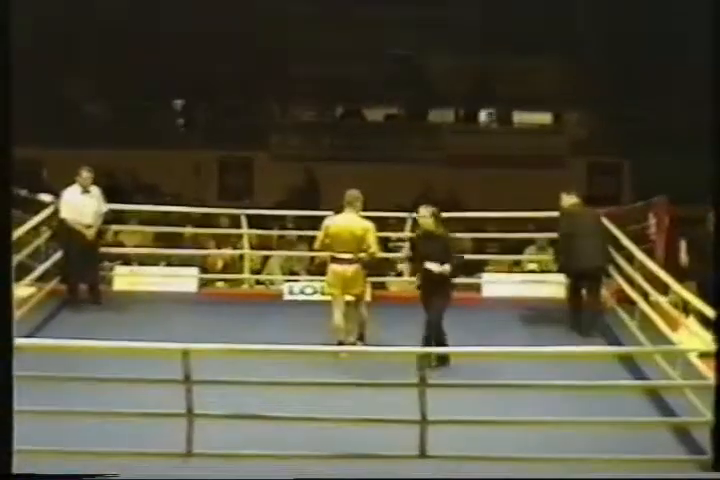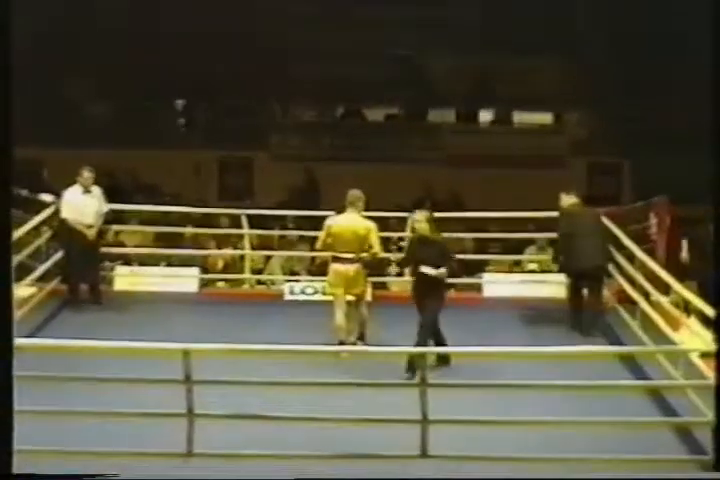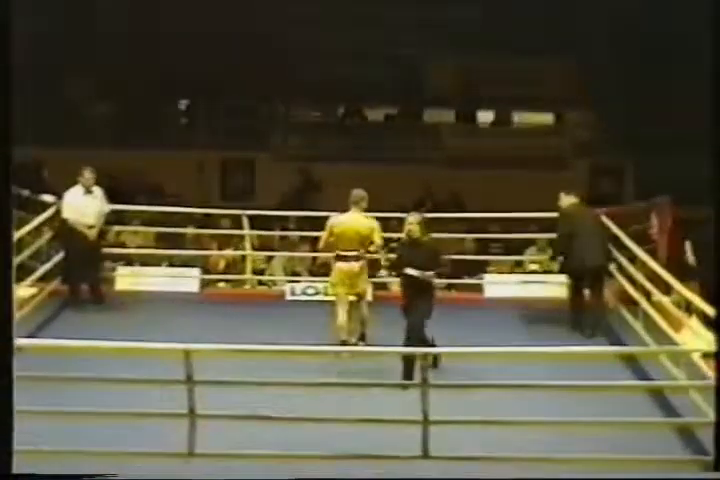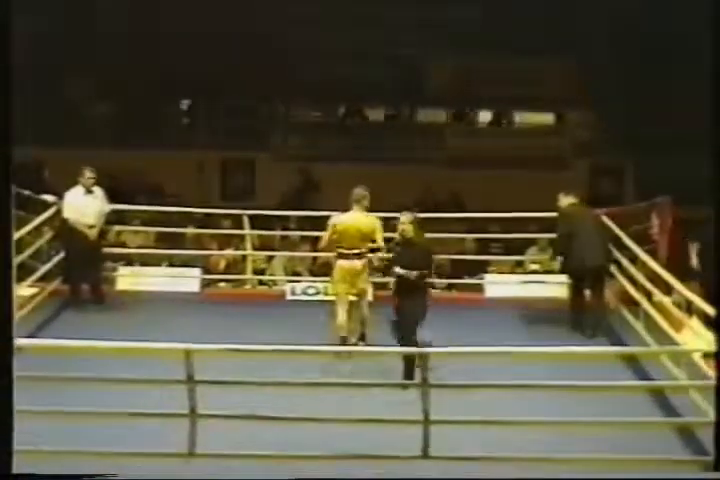
dt=0.1s
person 1, frame 1
left shoulder: (444, 239)
right shoulder: (418, 238)
left elbow: (454, 260)
right elbow: (415, 259)
left wrist: (448, 268)
left hip: (442, 287)
right hip: (426, 285)
left knee: (432, 322)
right knee: (434, 323)
left ankle: (427, 358)
right ankle: (442, 356)
person 1, frame 2
left shoulder: (440, 243)
right shoulder: (413, 242)
left elbow: (451, 264)
right elbow: (407, 262)
left wrist: (444, 271)
right wrist: (398, 264)
left hip: (436, 291)
right hip: (419, 289)
left knee: (425, 326)
right knee: (431, 325)
left ankle: (412, 369)
right ankle: (443, 356)
person 1, frame 3
left shoulder: (430, 247)
right shoulder: (403, 245)
left elbow: (439, 269)
right elbow: (397, 266)
left wrist: (430, 274)
left hip: (424, 295)
right hip: (408, 293)
left knee: (412, 333)
right knee: (416, 330)
left ankle: (408, 375)
right ankle: (433, 355)
person 1, frame 4
left shoulder: (422, 247)
right shoulder: (398, 244)
left elbow: (429, 271)
left wrist: (416, 274)
left hip: (417, 294)
right hip: (400, 292)
left knee: (407, 333)
right knee: (400, 331)
left ankle: (408, 376)
person 2, frame 1
left shoulder: (329, 222)
right shoulder: (366, 225)
left elbow: (317, 246)
right elbow: (374, 250)
right wrist: (365, 255)
left hip: (336, 267)
right hip: (355, 267)
left knee: (338, 309)
right knee: (359, 303)
left ankle: (341, 346)
right ankle: (360, 337)
person 2, frame 2
left shoulder: (331, 222)
right shoulder: (368, 225)
left elbow: (319, 246)
right elbow: (377, 250)
right wrist: (367, 253)
left hip: (337, 267)
right hip: (356, 267)
left knee: (339, 308)
right knee: (360, 302)
left ankle: (342, 344)
right ankle: (361, 337)
person 2, frame 3
left shoulder: (334, 221)
right shoulder: (372, 223)
left elbow: (321, 246)
right elbow: (379, 246)
right wrist: (368, 249)
left hip: (341, 265)
right hip: (359, 264)
left knee: (341, 307)
right knee: (362, 302)
left ankle: (343, 344)
right ankle: (361, 337)
person 2, frame 4
left shoulder: (337, 220)
right shoulder: (374, 222)
left elbow: (323, 244)
right elbow: (381, 245)
right wrist: (368, 245)
left hip: (343, 263)
right hip: (361, 262)
left knee: (342, 306)
right knee: (363, 301)
left ankle: (344, 341)
right ankle: (361, 337)
person 3, frame 1
left shoulder: (567, 212)
right shoulder: (594, 214)
left elbow: (564, 236)
right elbow: (603, 236)
left wrist: (560, 256)
right wrist: (604, 257)
left hip: (576, 259)
right hip: (596, 259)
left knee: (575, 291)
right knee: (594, 294)
left ankle: (577, 324)
right ankle: (588, 327)
person 3, frame 2
left shoulder: (567, 212)
right shoulder: (594, 213)
left elbow: (564, 236)
right elbow: (604, 235)
left wrist: (559, 255)
right wrist: (605, 257)
left hip: (577, 259)
right hip: (597, 258)
left knee: (575, 290)
right knee: (595, 294)
left ankle: (578, 323)
right ankle: (590, 327)
person 3, frame 3
left shoulder: (566, 212)
right shoulder: (593, 213)
left elbow: (563, 236)
right elbow: (603, 235)
left wrist: (558, 254)
right wrist: (606, 257)
left hip: (578, 259)
right hip: (598, 258)
left knee: (576, 291)
right knee: (597, 294)
left ankle: (578, 323)
right ankle: (592, 327)
person 3, frame 4
left shoulder: (566, 212)
right shoulder: (592, 214)
left elbow: (563, 235)
right elbow: (603, 234)
left wrist: (559, 253)
right wrist: (605, 257)
left hip: (578, 258)
right hip: (599, 257)
left knee: (577, 290)
right knee: (597, 294)
left ankle: (578, 323)
right ankle: (594, 327)
person 4, frame 1
left shoulder: (96, 191)
right shoulder: (68, 194)
left elbow: (101, 212)
right elbow: (66, 219)
left wrist: (94, 229)
right wrist: (84, 231)
left hip: (92, 231)
right hip: (74, 231)
left knee: (92, 263)
right knee: (74, 264)
left ankle: (95, 294)
right ankle: (73, 295)
person 4, frame 2
left shoulder: (97, 191)
right shoulder: (69, 194)
left elbow: (102, 213)
right elbow: (68, 219)
left wrist: (95, 229)
right wrist: (85, 231)
left hip: (92, 231)
right hip: (75, 232)
left knee: (93, 263)
right knee: (75, 264)
left ankle: (95, 294)
right ankle: (73, 294)
person 4, frame 3
left shoulder: (98, 192)
right shoulder: (70, 195)
left elbow: (103, 213)
right elbow: (69, 219)
left wrist: (96, 229)
right wrist: (86, 231)
left hip: (93, 231)
right hip: (76, 232)
left knee: (94, 263)
right knee: (75, 264)
left ankle: (96, 294)
right ankle: (74, 295)
person 4, frame 4
left shoulder: (99, 192)
right shoulder: (71, 194)
left elbow: (103, 213)
right elbow: (70, 219)
left wrist: (97, 229)
right wrist: (86, 231)
left hip: (94, 231)
right hip: (77, 232)
left knee: (95, 263)
right knee: (76, 264)
left ankle: (97, 294)
right ankle: (75, 294)
